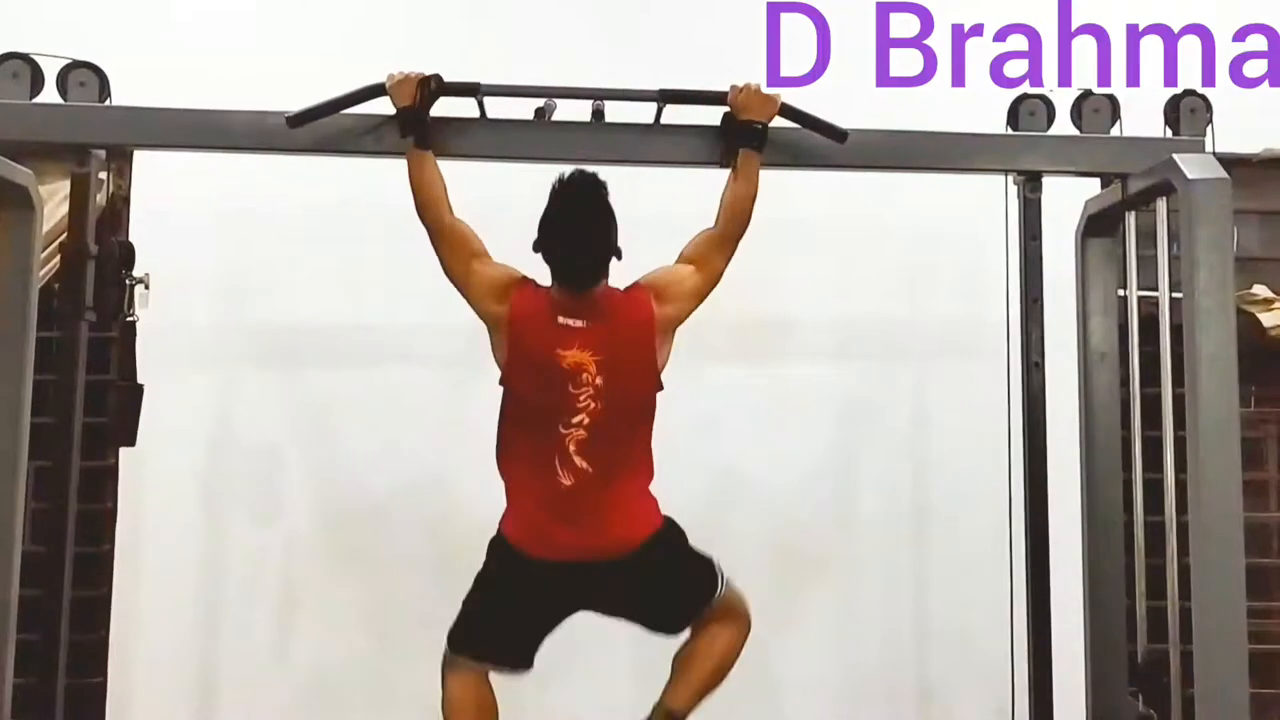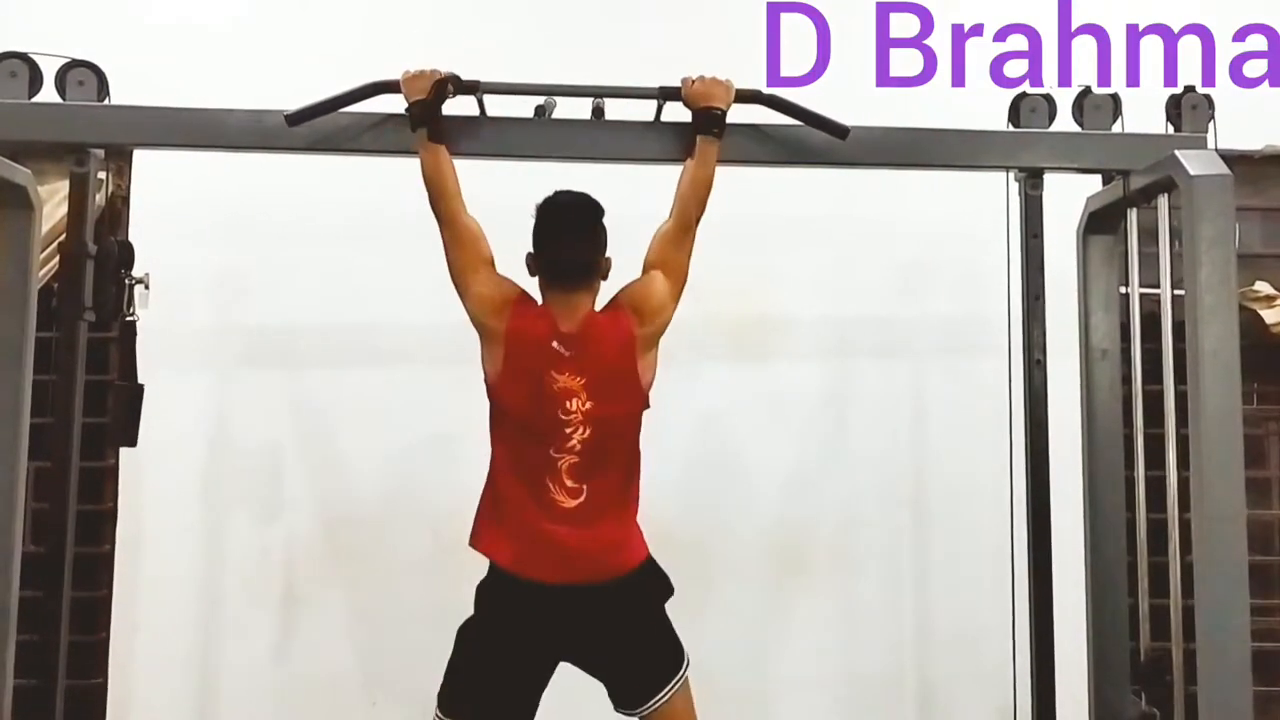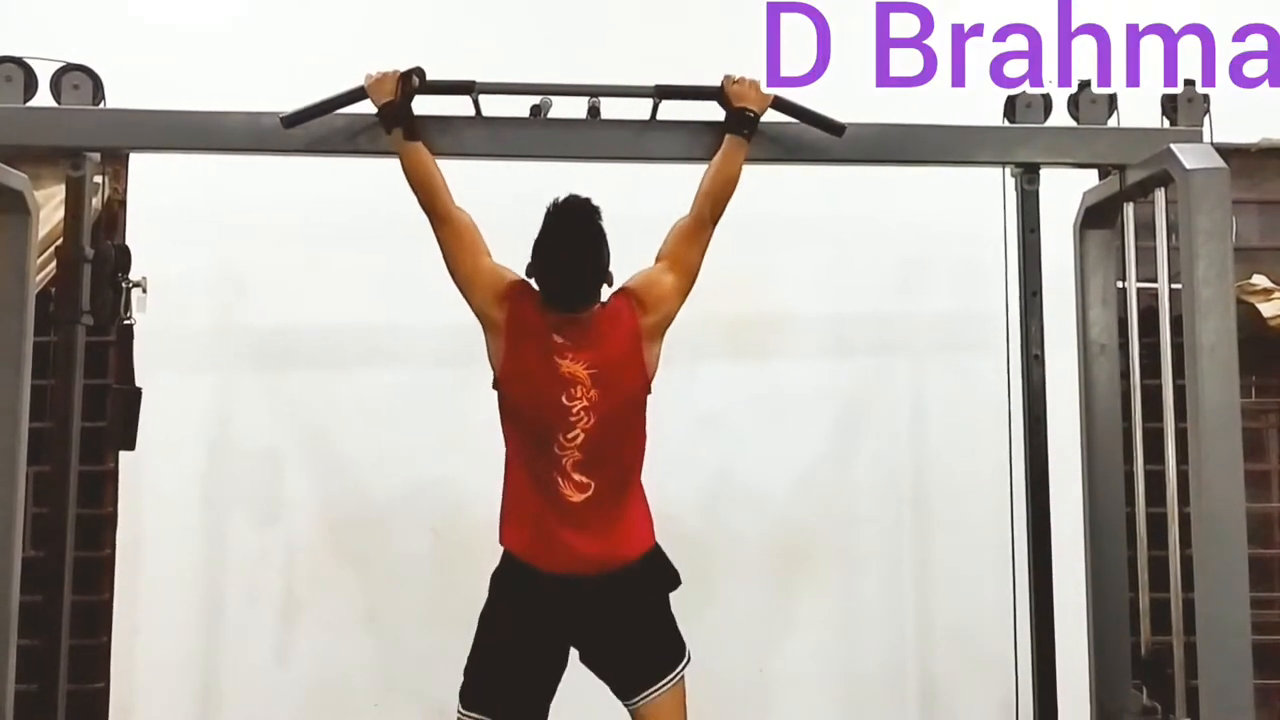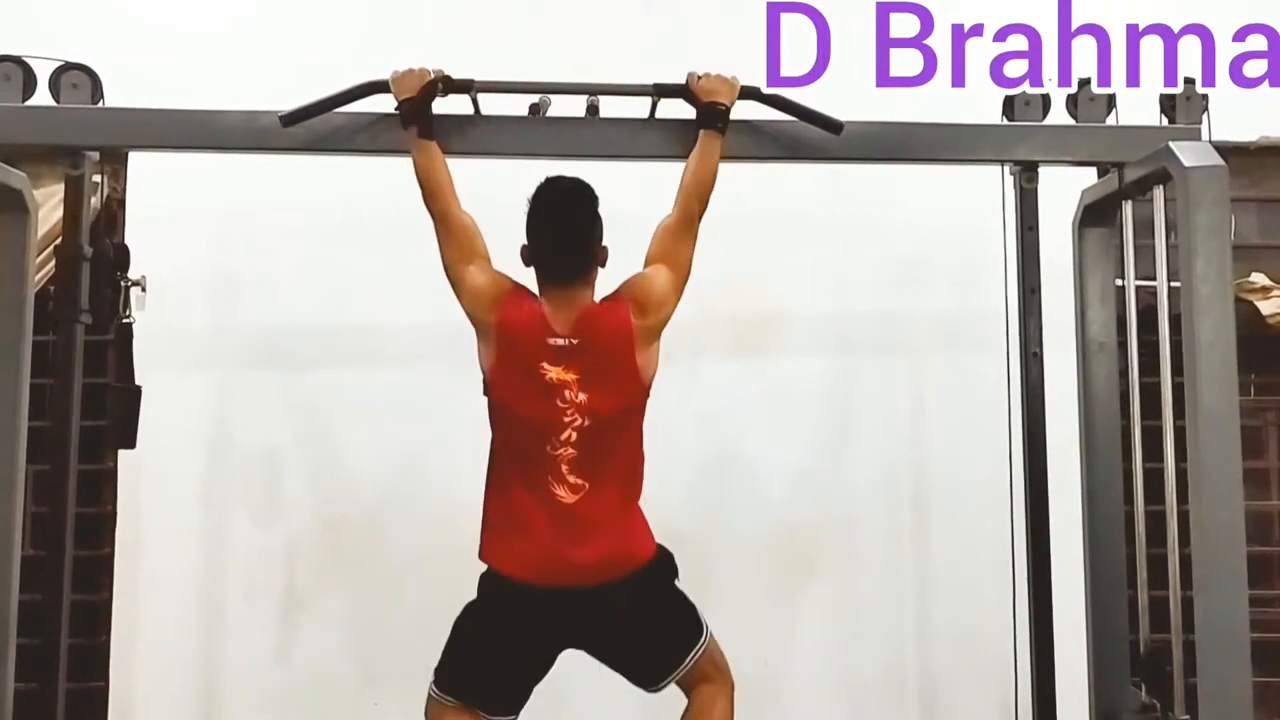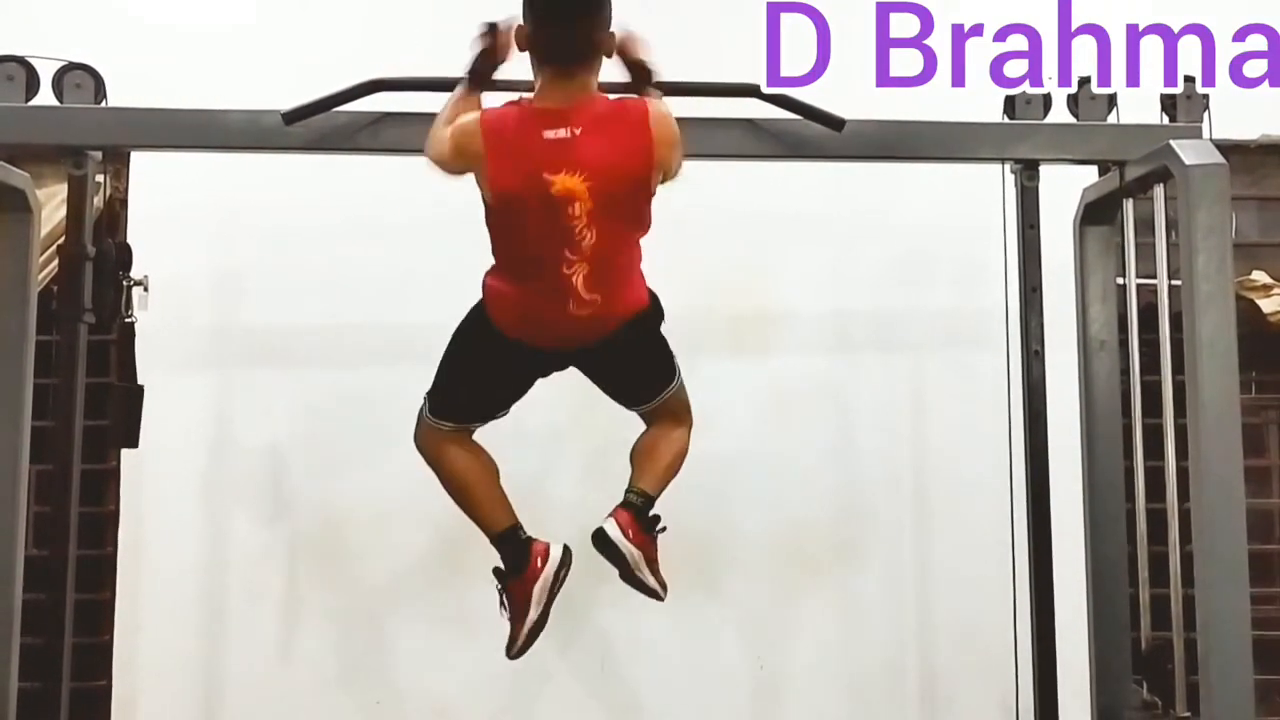
dt=1s
person 1, frame 1
left shoulder: (504, 306)
right shoulder: (652, 311)
left elbow: (438, 222)
right elbow: (727, 234)
left wrist: (415, 125)
right wrist: (752, 135)
left hip: (528, 555)
right hip: (631, 548)
right knee: (727, 619)
person 1, frame 2
left shoulder: (501, 327)
right shoulder: (638, 328)
left elbow: (452, 219)
right elbow: (683, 224)
left wrist: (425, 119)
right wrist: (708, 123)
left hip: (518, 588)
right hip: (617, 584)
person 1, frame 3
left shoulder: (503, 317)
right shoulder: (642, 321)
left elbow: (443, 212)
right elbow: (701, 219)
left wrist: (397, 118)
right wrist: (739, 125)
left hip: (529, 577)
right hip: (626, 574)
person 1, frame 4
left shoulder: (497, 321)
right shoulder: (638, 323)
left elbow: (446, 215)
right elbow: (687, 215)
left wrist: (416, 117)
right wrist: (713, 118)
left hip: (519, 587)
right hip: (625, 580)
person 1, frame 5
left shoulder: (486, 132)
right shoulder: (647, 128)
left elbow: (440, 146)
left wrist: (482, 68)
right wrist: (640, 70)
left hip: (513, 327)
right hip: (618, 324)
left knee: (437, 431)
right knee: (672, 419)
left ankle: (522, 553)
right ankle: (633, 517)
